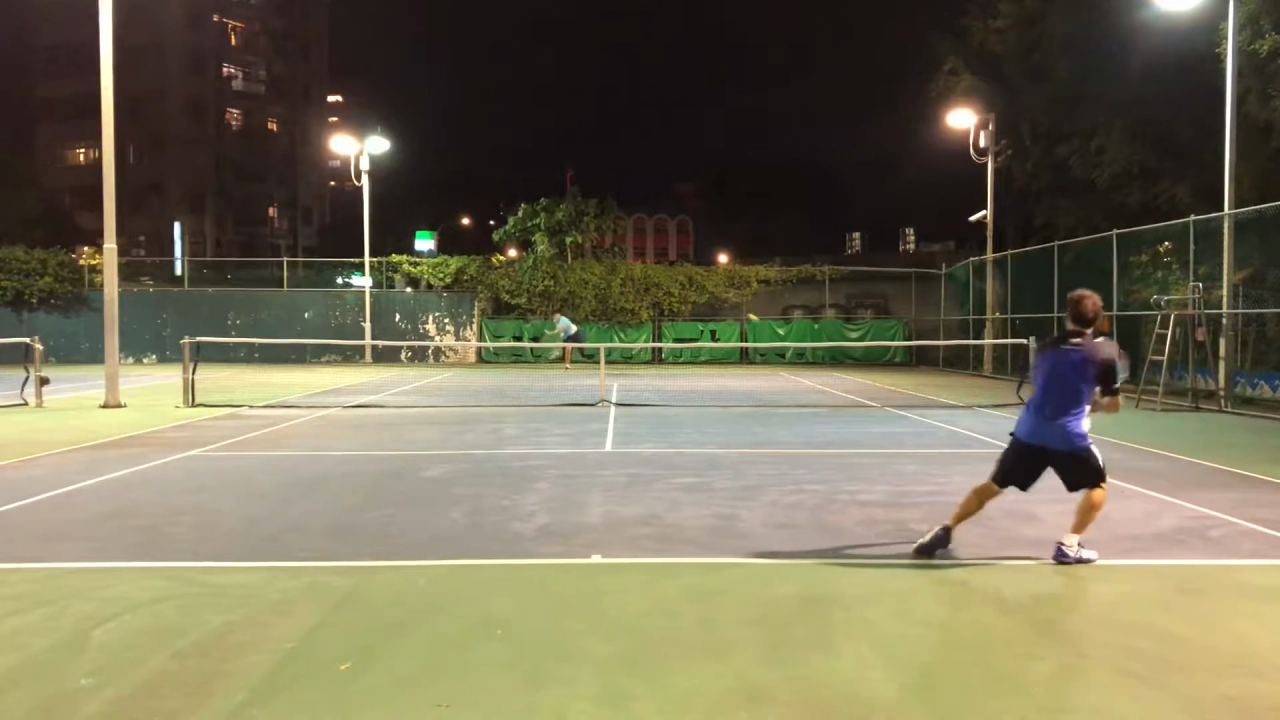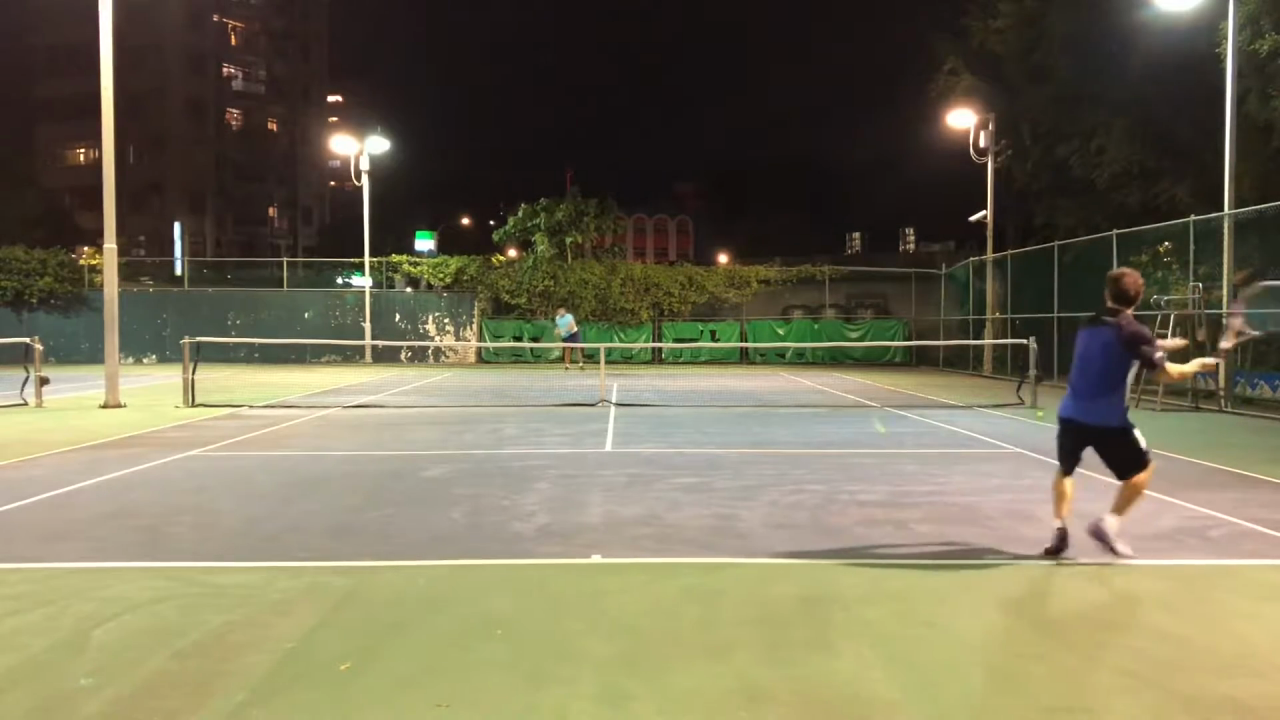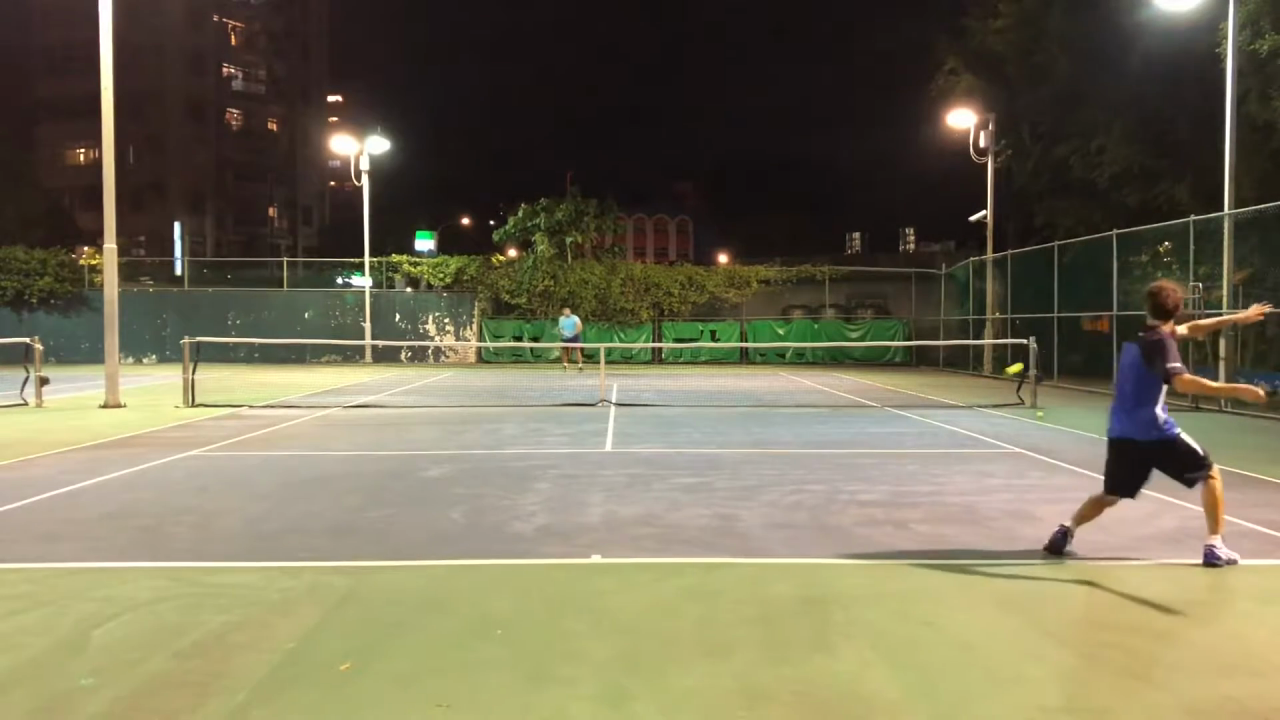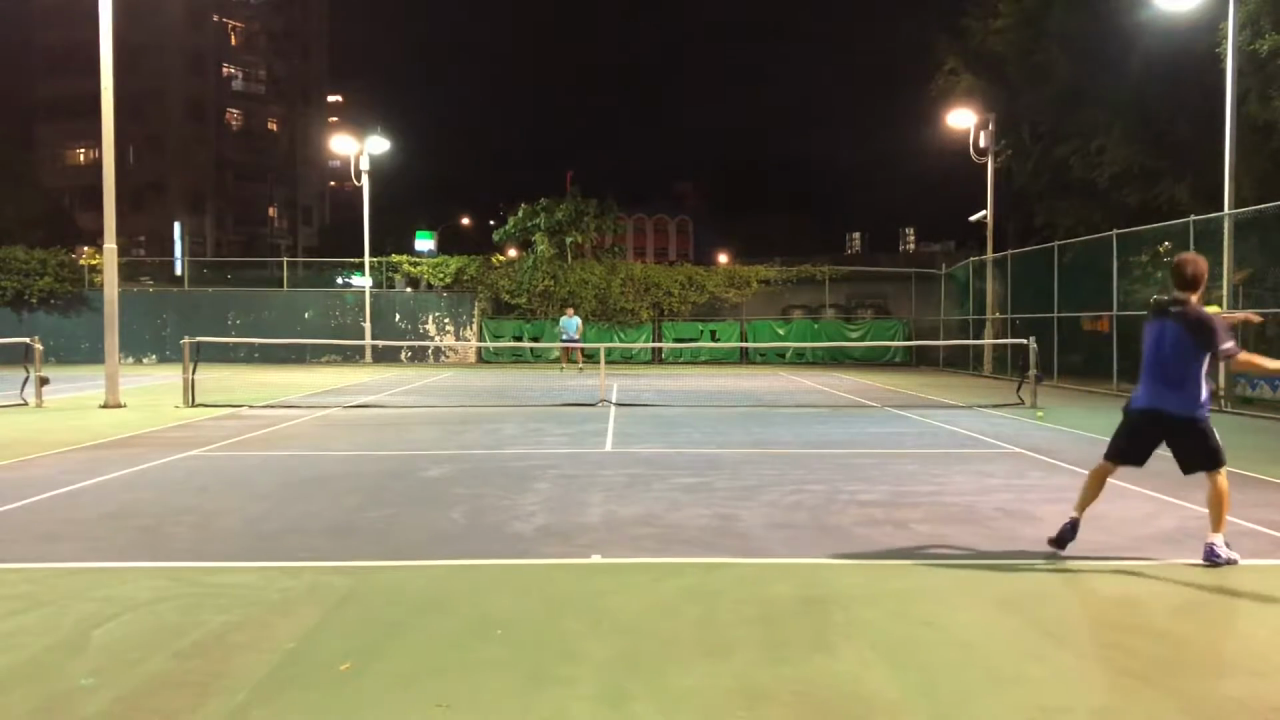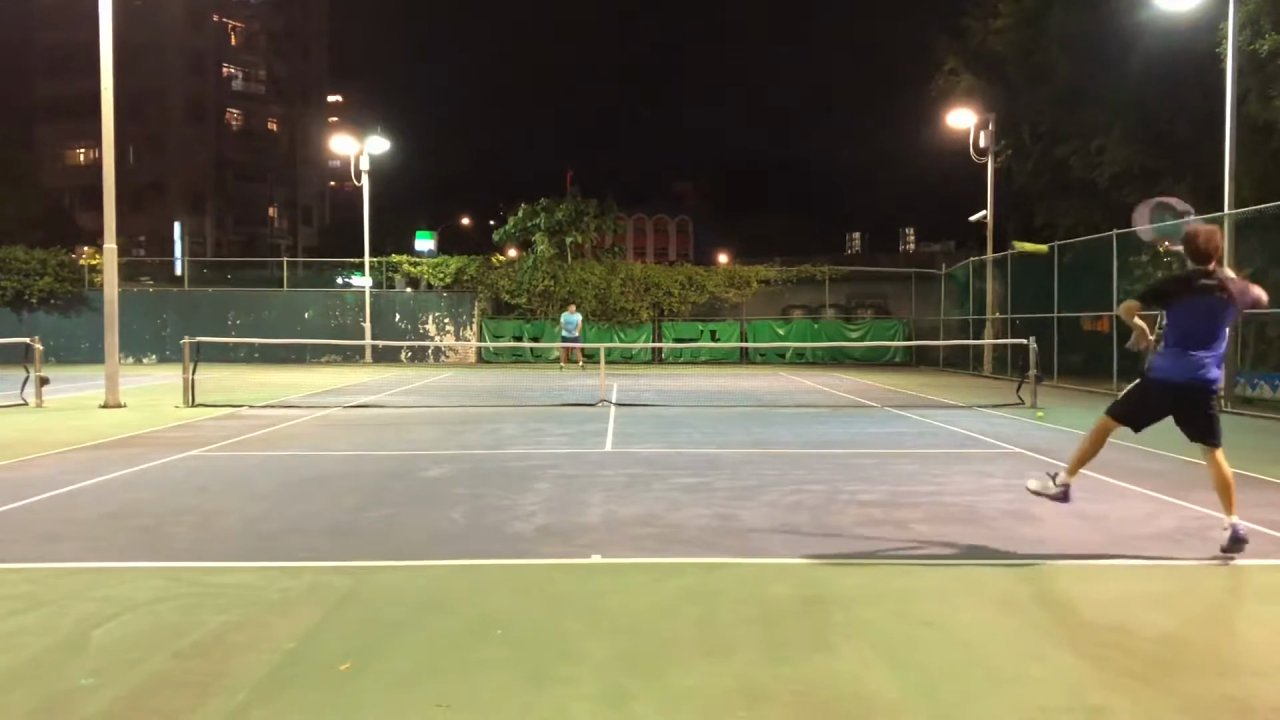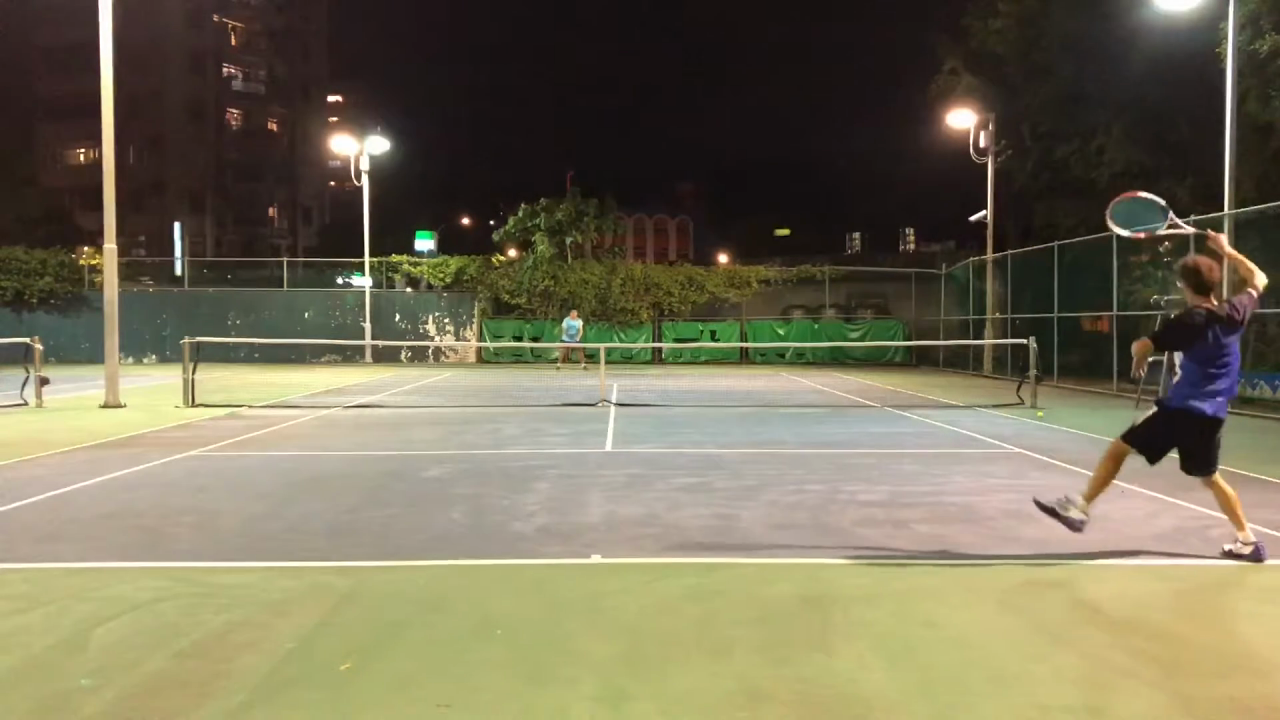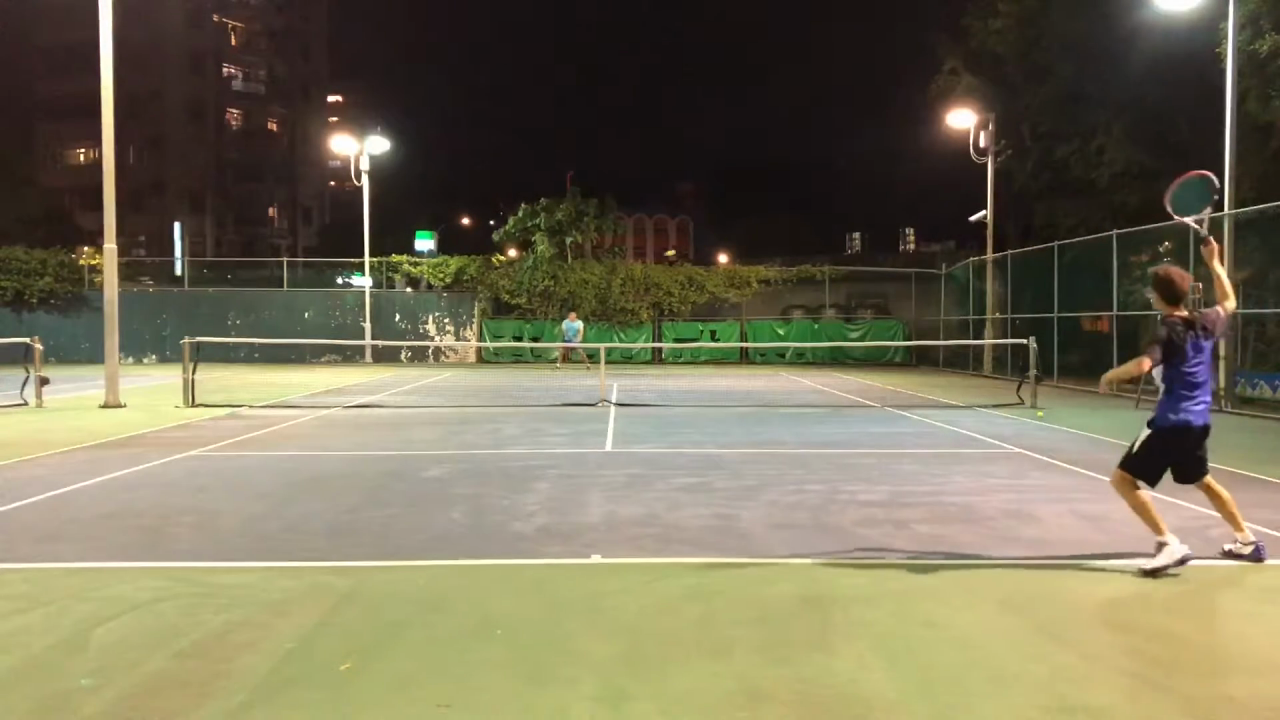
dt=0.2s
person 1, frame 1
left shoulder: (1047, 350)
right shoulder: (1104, 356)
right elbow: (1114, 405)
left hip: (1030, 433)
right hip: (1070, 439)
left knee: (992, 487)
right knee: (1098, 486)
left ankle: (944, 533)
right ankle: (1070, 545)
person 1, frame 2
left shoulder: (1089, 325)
right shoulder: (1134, 332)
right elbow: (1167, 374)
left wrist: (1159, 345)
right wrist: (1198, 364)
left hip: (1070, 415)
right hip: (1105, 420)
left knee: (1064, 473)
right knee: (1142, 471)
left ankle: (1059, 528)
right ankle: (1108, 523)
person 1, frame 3
left shoulder: (1140, 338)
right shoulder: (1160, 342)
left elbow: (1188, 329)
right elbow: (1181, 383)
left wrist: (1237, 318)
right wrist: (1236, 390)
left hip: (1121, 433)
right hip: (1155, 433)
left knee: (1110, 496)
right knee: (1210, 476)
left ankle: (1066, 531)
right ankle: (1214, 546)
person 1, frame 4
left shoulder: (1157, 311)
right shoulder: (1204, 321)
right elbow: (1237, 361)
left wrist: (1227, 320)
left hip: (1145, 406)
right hip: (1186, 411)
left knee: (1107, 466)
right knee: (1217, 472)
left ankle: (1073, 522)
right ankle: (1216, 543)
person 1, frame 5
left shoulder: (1175, 285)
right shoulder: (1231, 290)
left elbow: (1125, 309)
right elbow: (1262, 297)
left wrist: (1139, 326)
right wrist: (1231, 276)
left hip: (1165, 376)
right hip: (1203, 385)
left knee: (1105, 424)
right knee: (1213, 454)
left ankle: (1062, 482)
right ankle: (1234, 525)
person 1, frame 6
left shoulder: (1187, 322)
right shoulder: (1236, 315)
left elbow: (1141, 347)
right elbow: (1259, 281)
left wrist: (1140, 359)
right wrist: (1226, 249)
left hip: (1181, 408)
right hip: (1212, 414)
left knee: (1118, 449)
right knee: (1210, 477)
left ankle: (1079, 509)
right ankle: (1248, 541)
person 1, frame 7
left shoulder: (1168, 332)
right shoulder: (1204, 323)
left elbow: (1142, 365)
right elbow: (1228, 304)
left wrist: (1111, 375)
right wrist: (1214, 263)
left hip: (1172, 421)
right hip: (1197, 420)
left knee: (1123, 480)
right knee: (1203, 480)
left ankle: (1169, 544)
right ankle: (1247, 541)
